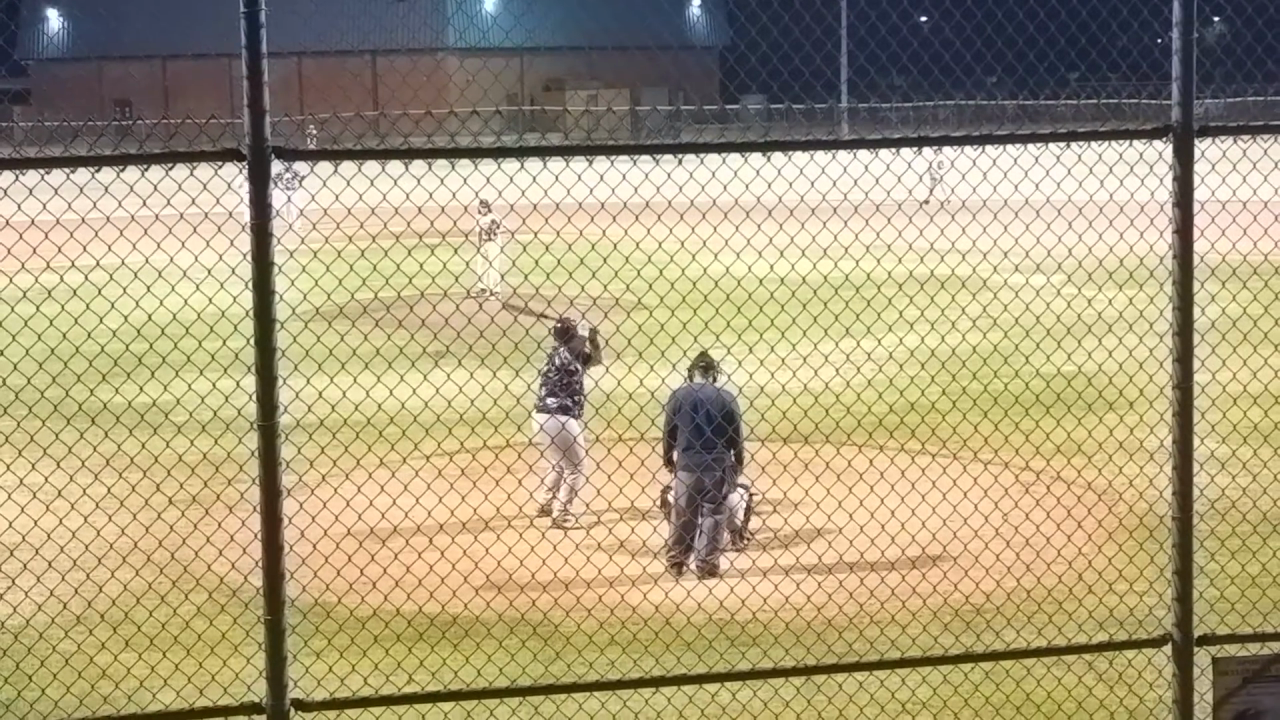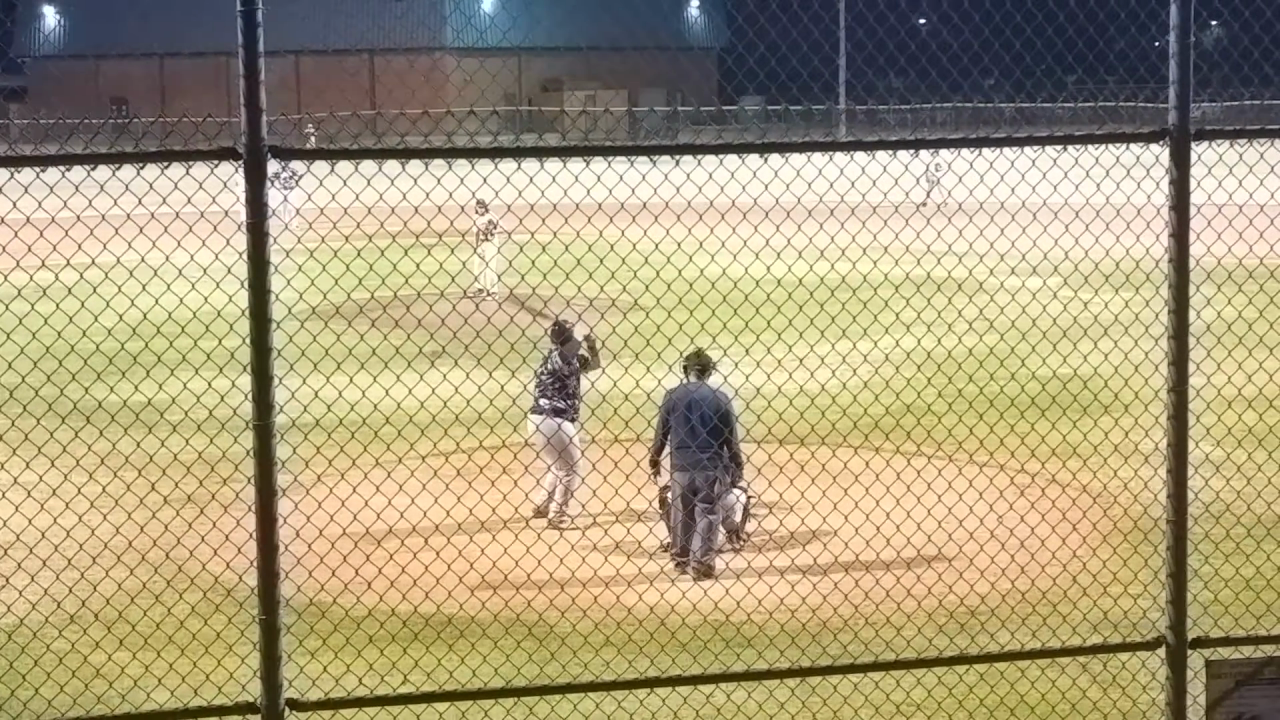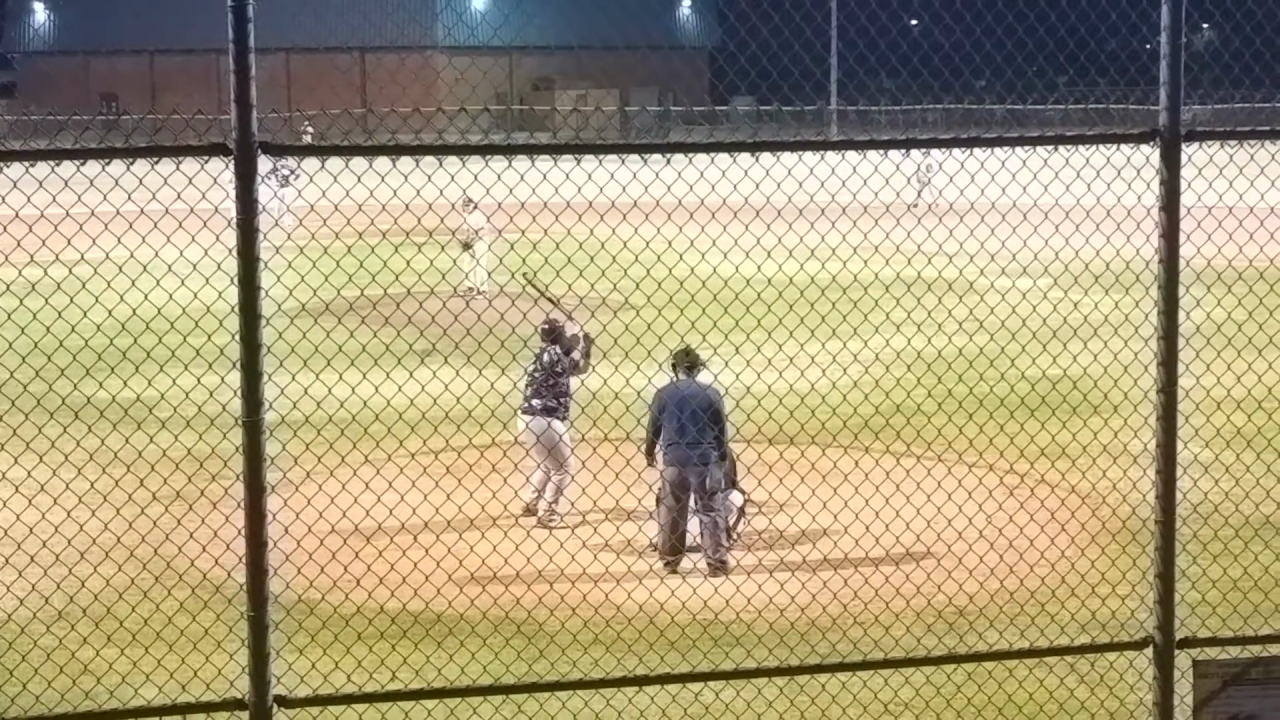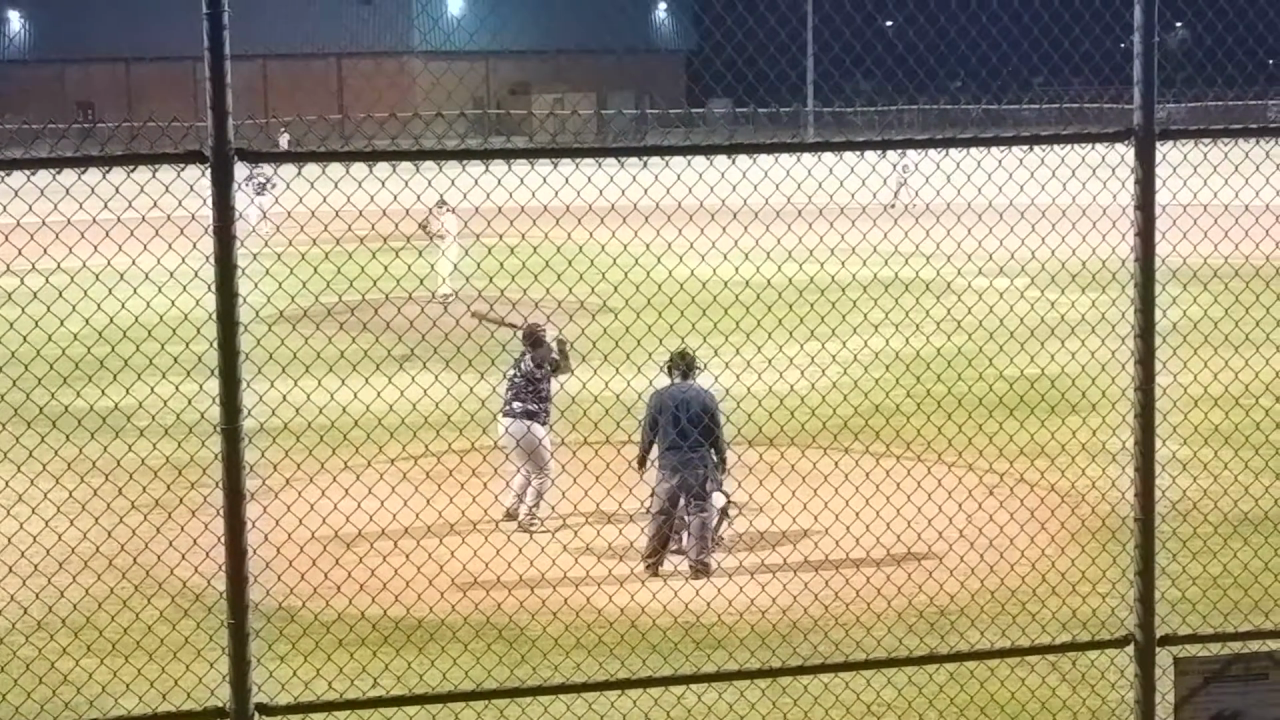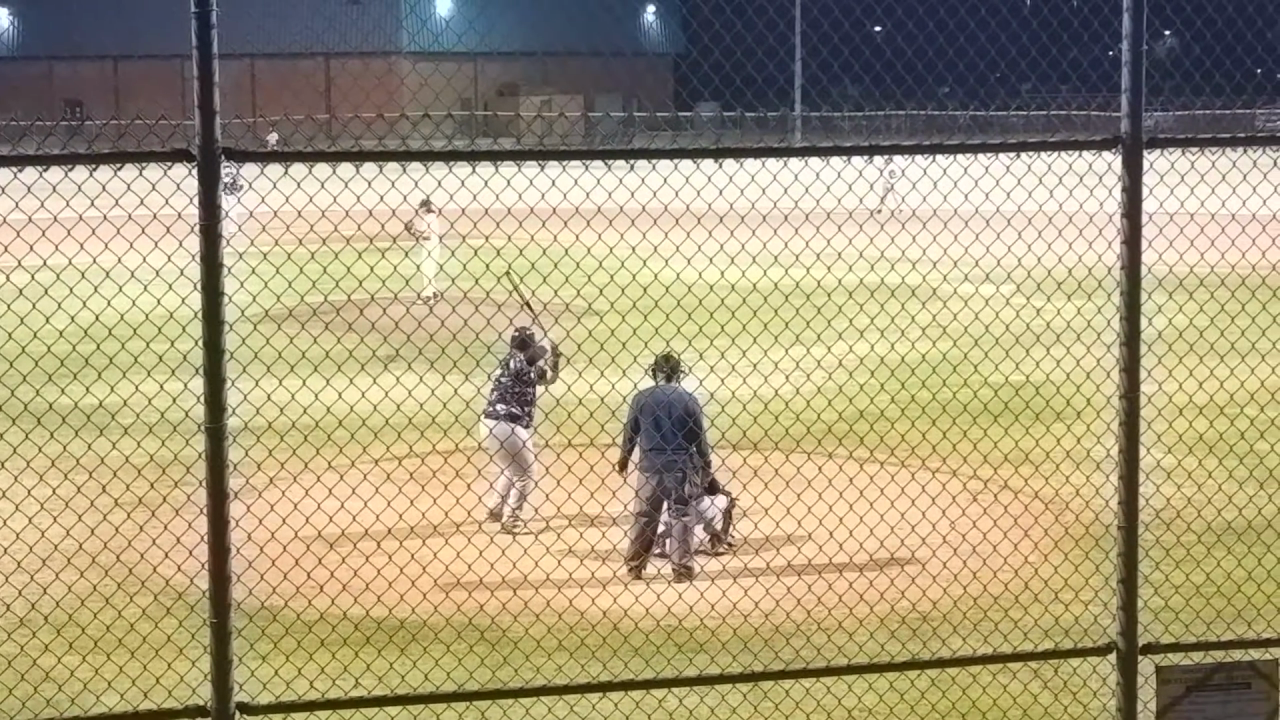
dt=0.7s
person 1, frame 1
left shoulder: (678, 396)
right shoulder: (726, 397)
left elbow: (668, 434)
right elbow: (736, 436)
left wrist: (668, 459)
right wrist: (738, 462)
left hip: (686, 466)
right hip: (718, 466)
left knee: (682, 515)
right knee: (713, 516)
left ankle: (676, 562)
right ankle: (706, 564)
person 1, frame 2
left shoulder: (673, 396)
right shoulder: (720, 399)
left elbow: (661, 434)
right elbow: (731, 438)
left wrist: (654, 460)
right wrist: (738, 465)
left hip: (681, 465)
right hip: (712, 466)
left knee: (680, 516)
right knee: (708, 516)
left ankle: (681, 560)
right ankle: (701, 565)
person 1, frame 3
left shoulder: (664, 394)
right shoulder: (711, 393)
left elbow: (653, 430)
right elbow: (721, 432)
left wrist: (649, 453)
right wrist: (722, 459)
left hip: (674, 461)
right hip: (706, 461)
left knee: (672, 513)
right knee: (712, 513)
left ankle: (670, 561)
right ankle: (716, 563)
person 1, frame 4
left shoulder: (659, 397)
right shoulder: (706, 396)
left elbow: (649, 432)
right elbow: (716, 434)
left wrist: (642, 456)
right wrist: (722, 460)
left hip: (669, 465)
right hip: (700, 464)
left knee: (661, 515)
right knee: (700, 515)
left ankle: (652, 563)
right ankle: (699, 565)
person 1, frame 5
left shoulder: (642, 398)
right shoulder: (689, 400)
left elbow: (631, 433)
right elbow: (700, 438)
left wrist: (623, 458)
right wrist: (707, 465)
left hip: (650, 467)
right hip: (682, 468)
left knee: (644, 518)
right knee: (682, 519)
left ankle: (634, 566)
right ankle: (682, 569)
person 2, frame 1
left shoulder: (571, 355)
right shoulder: (559, 355)
left elbow: (595, 359)
right elbow: (576, 348)
left wrist: (593, 338)
right wrist: (583, 336)
left hip: (549, 418)
right hip: (558, 419)
left knee: (559, 464)
right knee: (575, 467)
left ankle: (545, 504)
right ankle: (562, 514)
person 2, frame 2
left shoulder: (572, 359)
right shoulder: (554, 359)
left elbow: (594, 365)
right elbow: (567, 354)
left wrist: (591, 346)
right wrist: (579, 340)
left hip: (556, 421)
right hip: (552, 421)
left knee: (558, 466)
right knee: (570, 469)
left ankle: (543, 507)
right ankle: (558, 516)
person 2, frame 3
left shoulder: (559, 358)
right shoulder: (548, 355)
left elbow: (581, 368)
right elbow: (569, 346)
left wrist: (587, 347)
right wrist: (577, 333)
left hip: (535, 420)
right hip: (543, 420)
left knee: (547, 464)
right knee: (562, 467)
left ankle: (531, 504)
right ankle: (548, 514)
person 2, frame 4
left shoulder: (540, 362)
right shoulder: (526, 361)
left elbow: (565, 368)
right elbow: (540, 359)
left wrist: (562, 350)
right wrist: (550, 344)
left hip: (514, 424)
right hip: (523, 424)
left knee: (526, 468)
right knee: (542, 472)
left ankle: (512, 509)
right ankle: (528, 519)
person 2, frame 5
left shoulder: (527, 366)
right shoulder: (515, 361)
left elbow: (548, 379)
right elbow: (533, 357)
left wrist: (554, 360)
right wrist: (546, 348)
left hip: (494, 425)
right hip: (506, 426)
left knee: (511, 470)
right knee: (525, 474)
left ankle: (495, 509)
right ankle: (511, 520)
